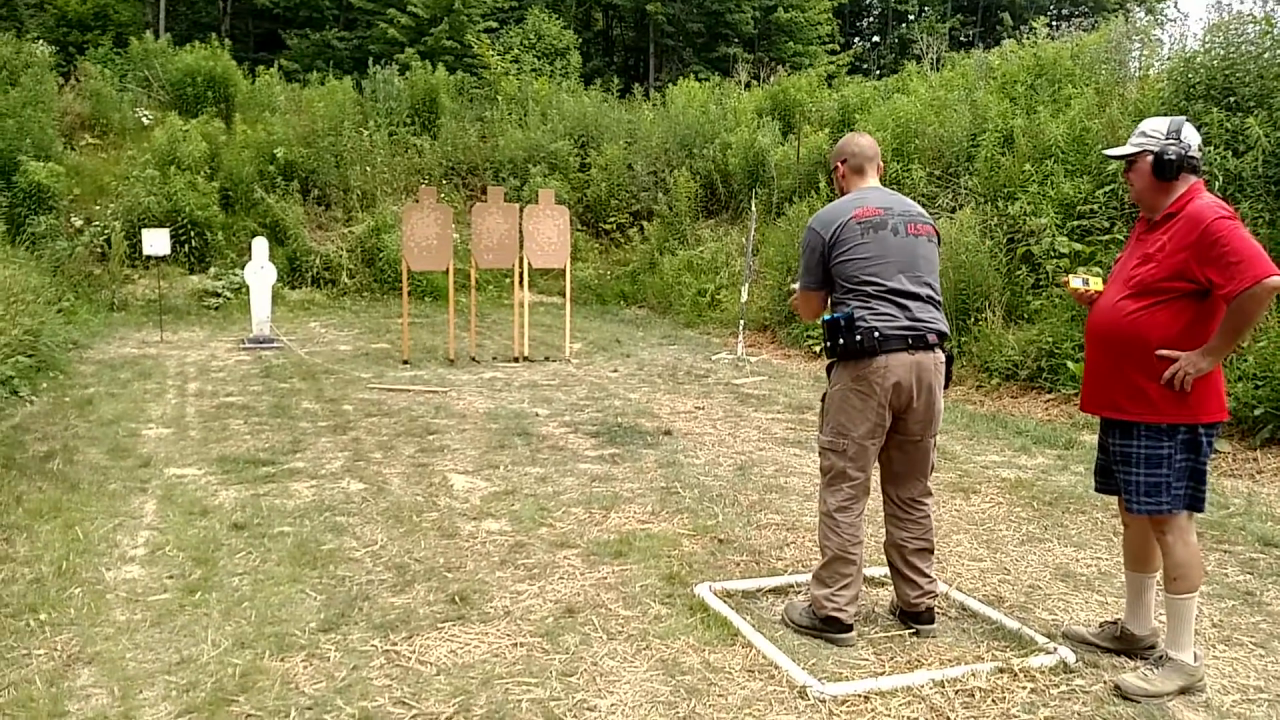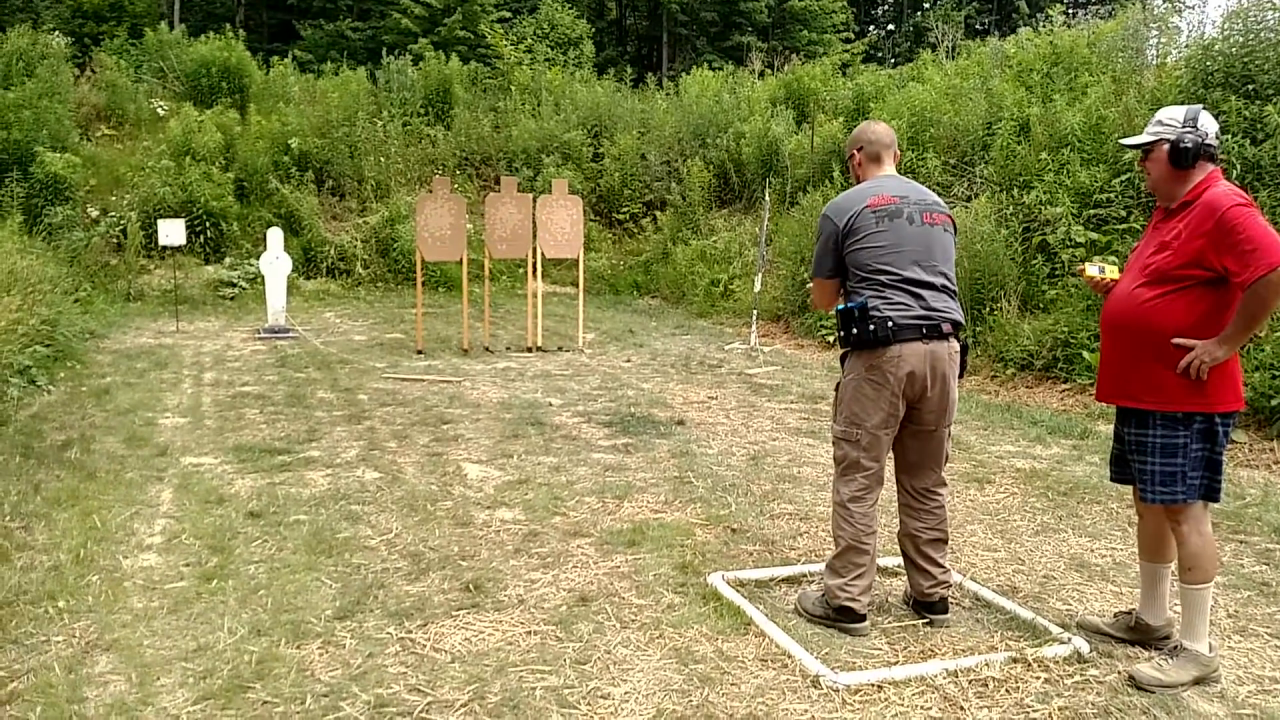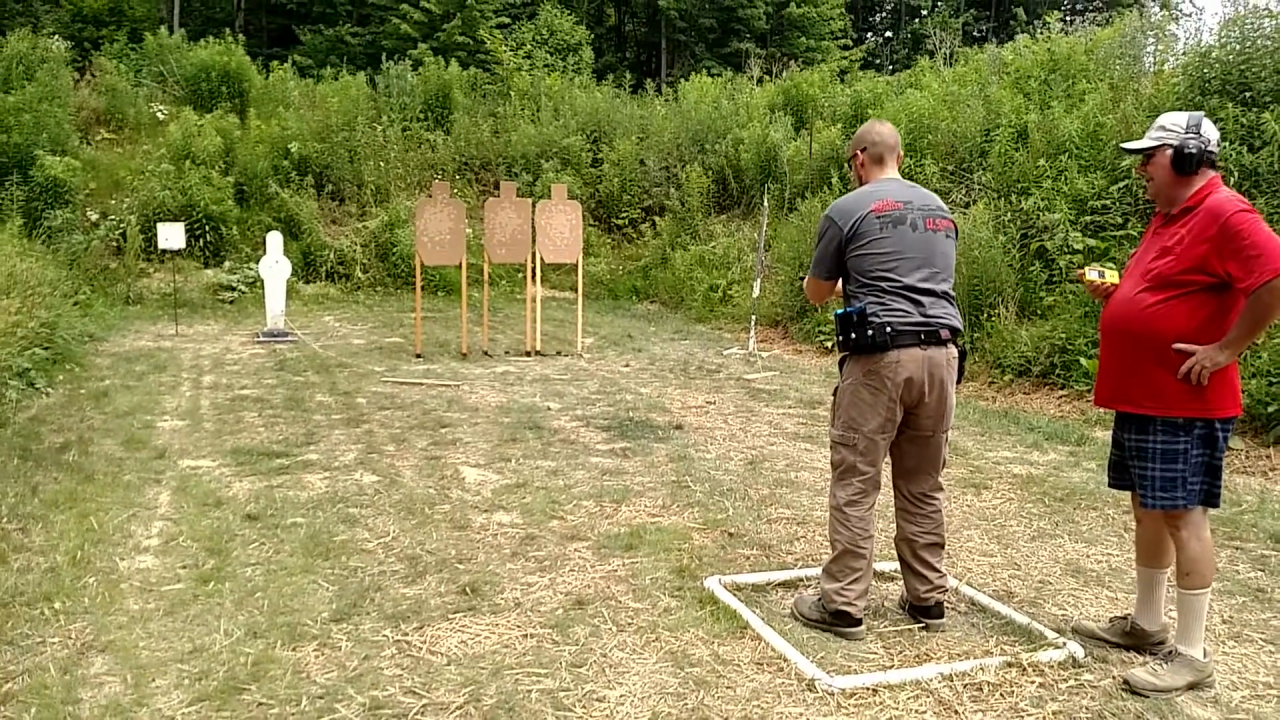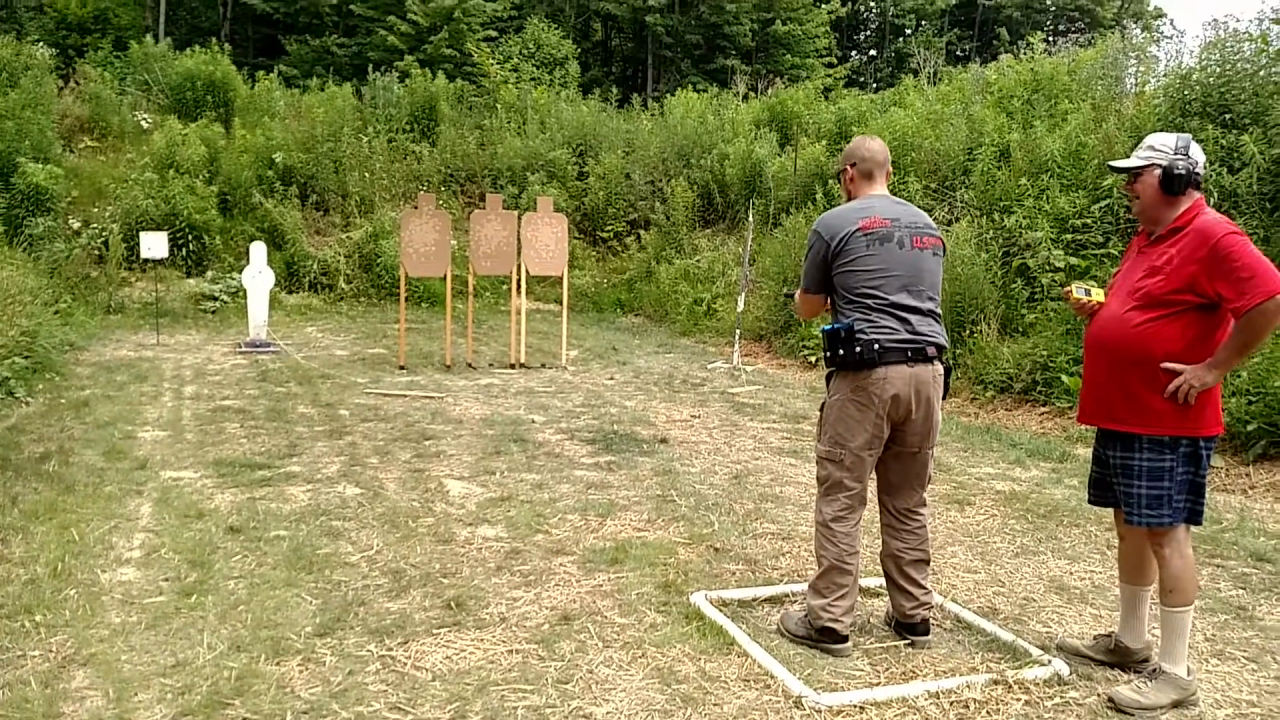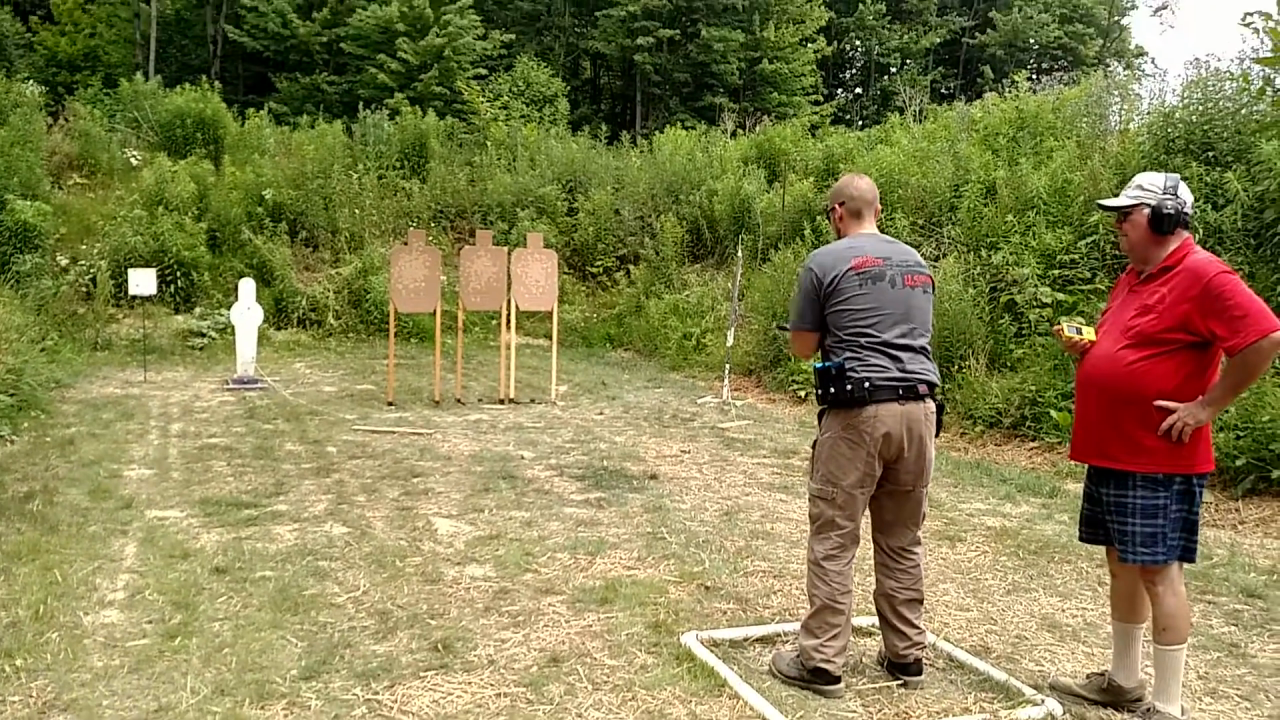
dt=0.3s
person 1, frame 1
left shoulder: (1206, 220)
right shoulder: (1150, 221)
left wrist: (1209, 355)
right wrist: (1097, 299)
left hip: (1168, 407)
right hip: (1126, 402)
left knee: (1169, 519)
right knee: (1134, 513)
left ankle: (1181, 658)
right ankle: (1135, 628)
person 1, frame 2
left shoulder: (1222, 208)
right shoulder: (1168, 210)
left wrist: (1225, 345)
right wrist: (1114, 288)
left hip: (1185, 397)
right hip: (1142, 391)
left knee: (1184, 510)
right knee: (1149, 502)
left ankle: (1195, 648)
right ankle: (1150, 618)
person 1, frame 3
left shoulder: (1225, 214)
right shoulder: (1168, 216)
left wrist: (1227, 349)
right wrist: (1114, 293)
left hip: (1184, 403)
right hip: (1140, 397)
left knee: (1182, 515)
right knee: (1147, 508)
left ankle: (1190, 654)
right ankle: (1146, 623)
person 1, frame 4
left shoulder: (1211, 236)
right shoulder: (1146, 238)
left wrist: (1214, 368)
right wrist: (1096, 311)
left hip: (1167, 421)
right hip: (1121, 414)
left knee: (1166, 533)
right knee: (1129, 525)
left ankle: (1174, 671)
right ankle: (1129, 641)
person 1, frame 5
left shoulder: (1202, 275)
right shoulder: (1132, 277)
left wrist: (1207, 406)
right wrist: (1086, 349)
left hip: (1158, 460)
right hip: (1112, 454)
left knee: (1158, 570)
right knee: (1121, 563)
person 2, frame 1
left shoulder: (828, 220)
right shoulder: (922, 217)
left elbow: (809, 310)
left wrist: (803, 295)
left hip: (868, 363)
right hip: (927, 360)
left knee: (844, 490)
right knee: (911, 490)
left ankle: (833, 610)
right ankle: (918, 603)
person 2, frame 2
left shoulder: (844, 208)
right shoulder: (938, 206)
left elbow: (824, 298)
left wrist: (826, 298)
left hip: (882, 353)
right hip: (942, 349)
left knee: (857, 480)
right knee: (926, 480)
left ankle: (846, 600)
right ankle: (932, 593)
person 2, frame 3
left shoulder: (846, 210)
right shoulder: (940, 210)
left elbow: (816, 293)
left wrist: (845, 285)
left hip: (880, 358)
right hip: (939, 355)
left knee: (855, 486)
right knee: (923, 486)
left ankle: (843, 605)
right ankle: (927, 597)
person 2, frame 4
left shoulder: (834, 224)
right shoulder: (927, 225)
left elbow: (808, 308)
left wrist: (822, 297)
left hip: (867, 375)
right hip: (926, 372)
left knee: (840, 502)
right knee: (908, 502)
left ankle: (828, 621)
right ankle: (913, 615)
person 2, frame 5
left shoulder: (824, 262)
right shoulder: (917, 263)
left elbow: (803, 347)
left wrist: (832, 335)
left hip: (858, 413)
right hip: (918, 409)
left knee: (833, 541)
right knee: (902, 541)
left ankle: (821, 662)
right ankle: (906, 654)
